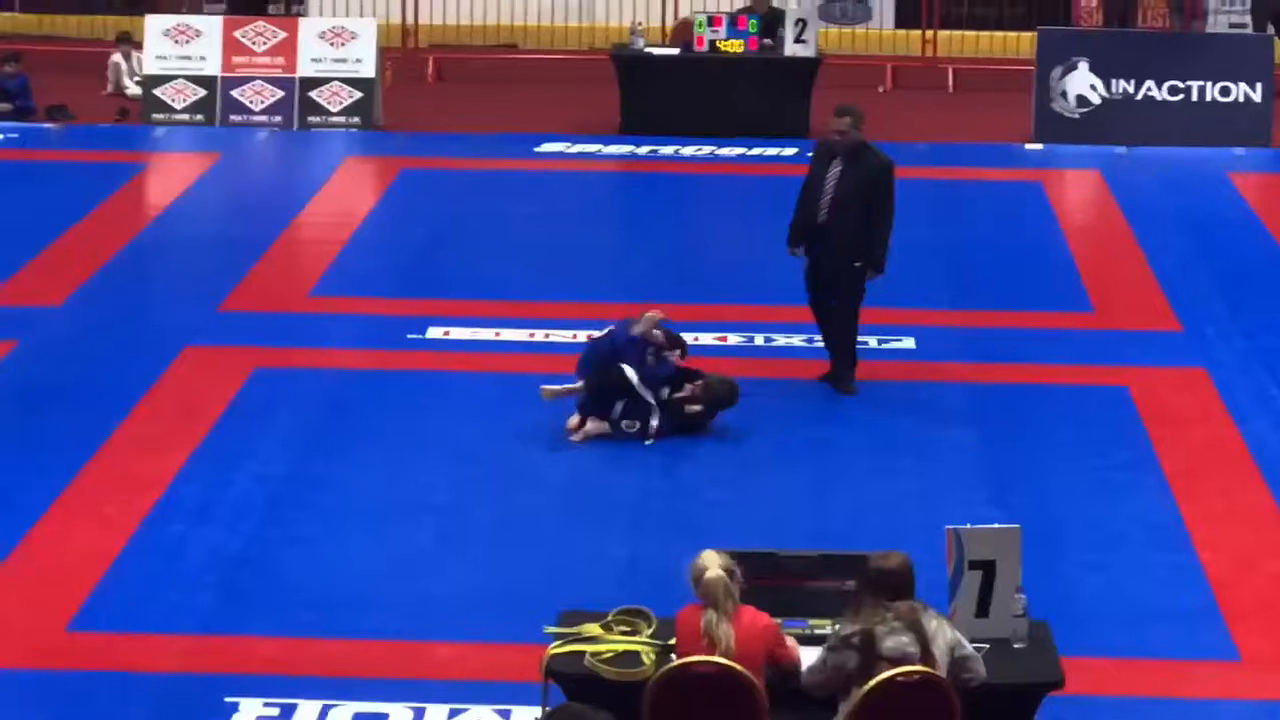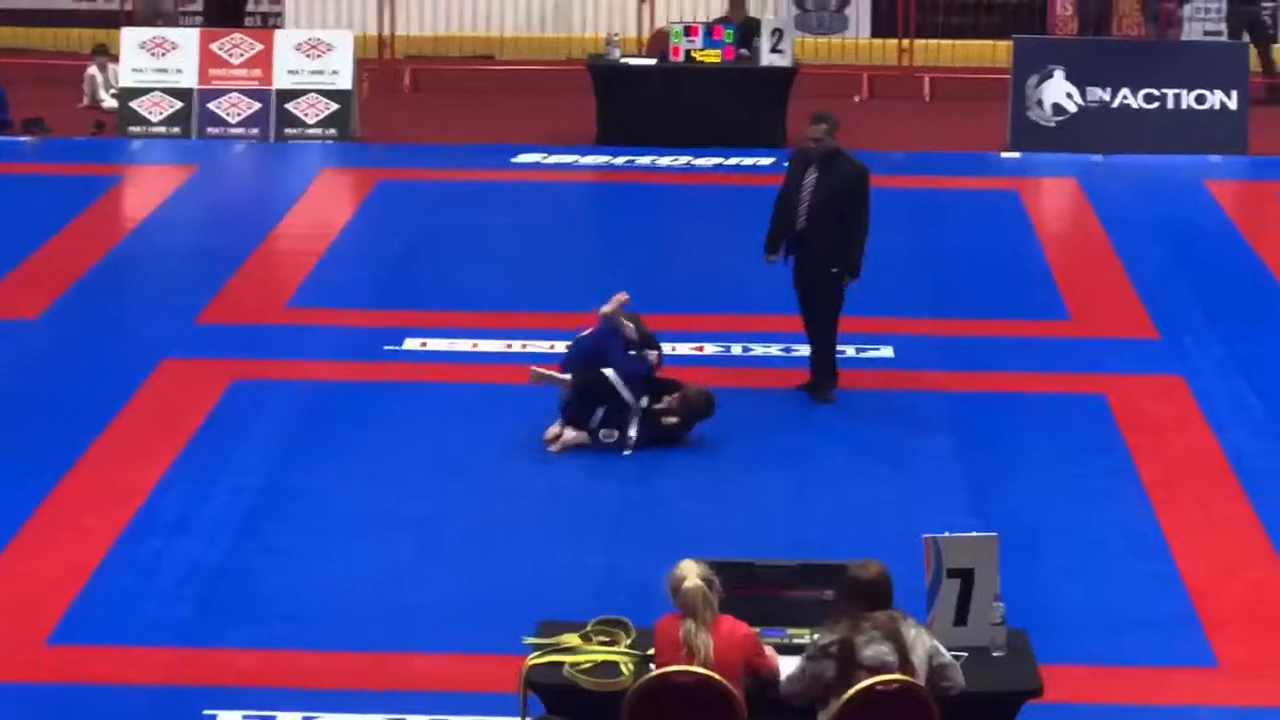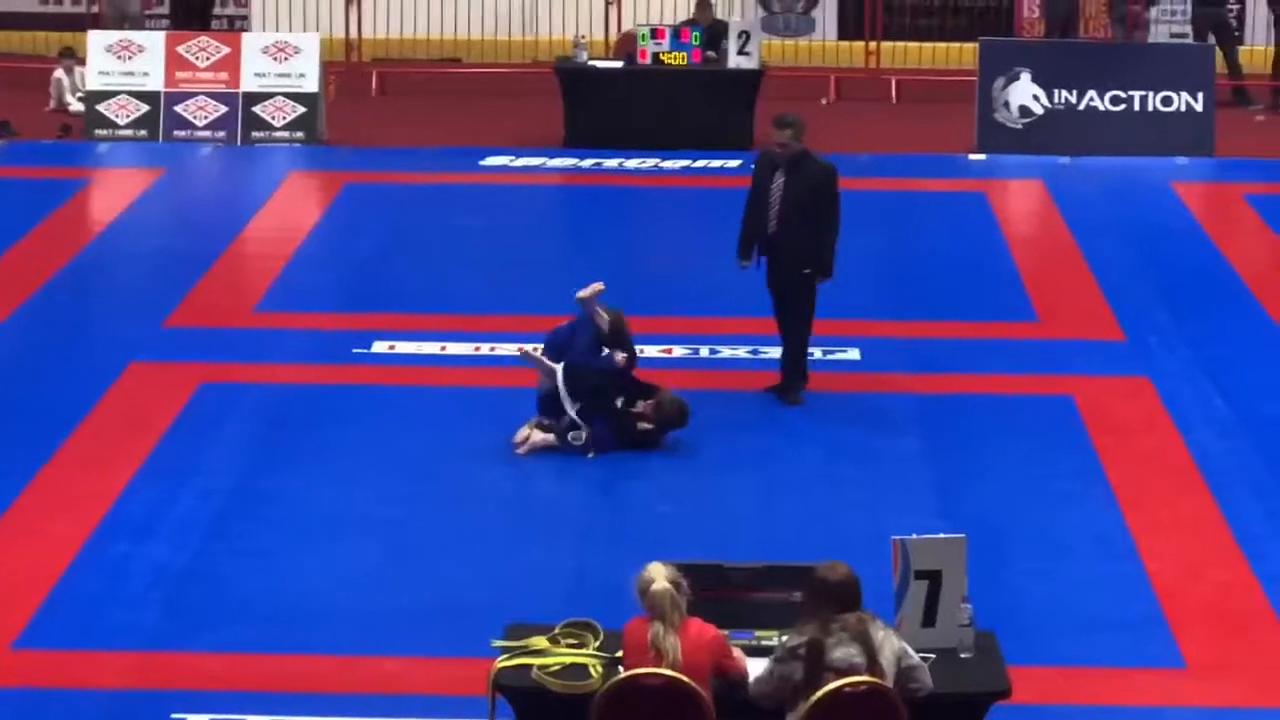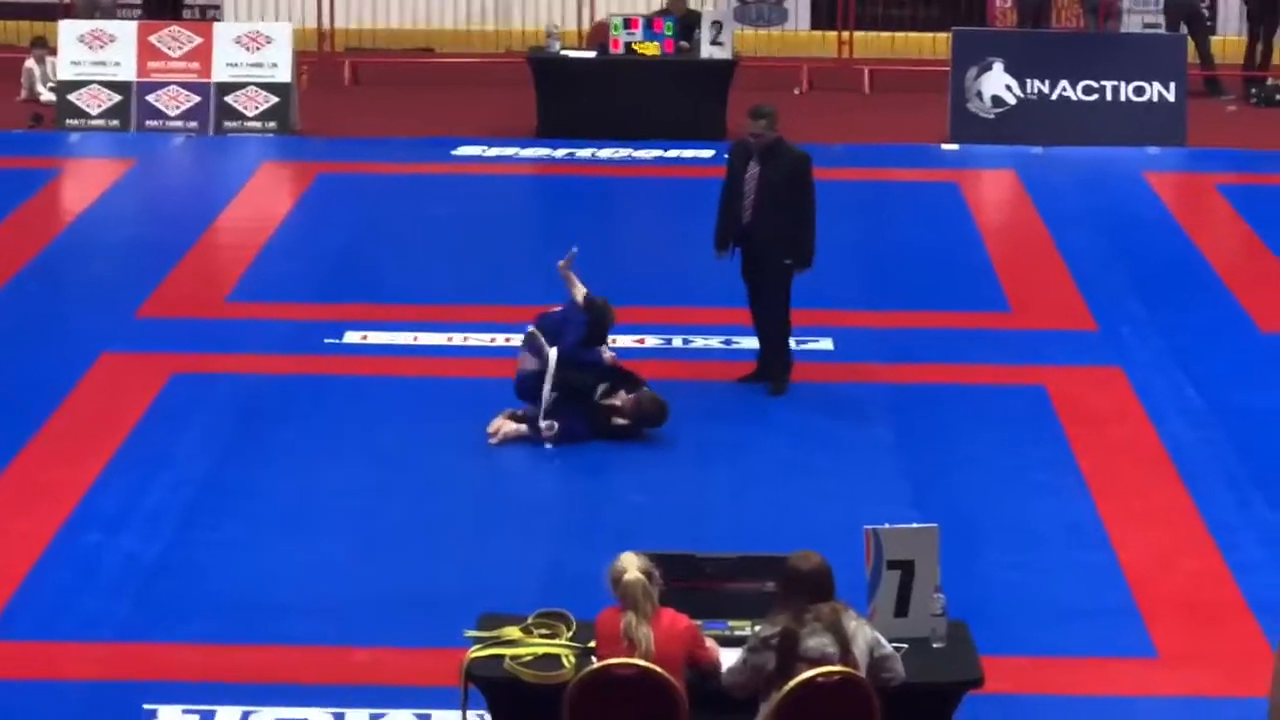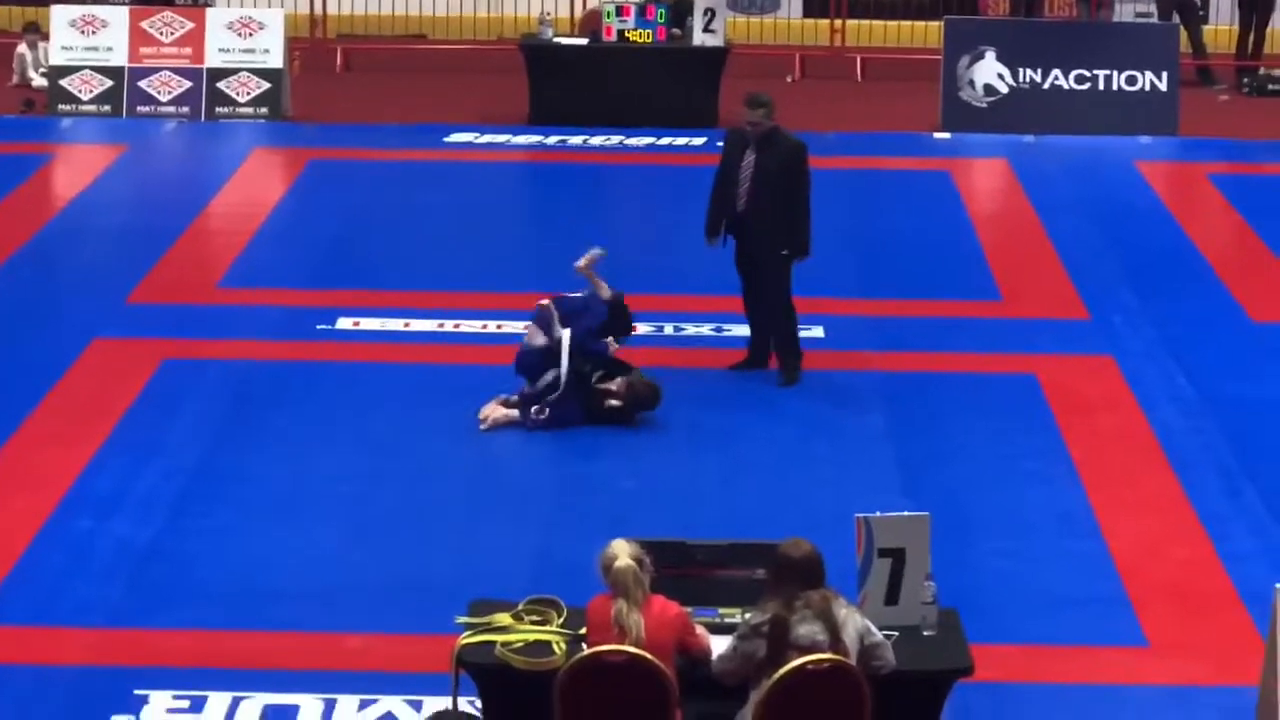
dt=0.2s
person 1, frame 1
left shoulder: (878, 165)
right shoulder: (823, 150)
left elbow: (883, 217)
right elbow: (807, 194)
left wrist: (875, 260)
right wrist: (796, 235)
left hip: (851, 251)
right hip: (820, 244)
left knee: (846, 312)
right knee: (820, 304)
left ankle: (843, 370)
right ankle: (839, 360)
person 1, frame 2
left shoulder: (853, 171)
right shoulder: (799, 159)
left elbow: (858, 223)
right elbow: (783, 202)
left wrist: (851, 266)
right wrist: (773, 243)
left hip: (830, 258)
right hip: (803, 252)
left knee: (825, 320)
right knee: (811, 317)
left ankle: (823, 380)
right ankle: (822, 374)
person 1, frame 3
left shoulder: (820, 172)
right shoulder: (765, 162)
left elbow: (829, 222)
right elbow: (753, 207)
left wrist: (823, 265)
right wrist: (746, 248)
left hip: (802, 259)
right hip: (775, 253)
left knee: (798, 320)
right knee: (785, 319)
left ankle: (793, 381)
right ankle: (792, 377)
person 1, frame 4
left shoulder: (795, 160)
right shoulder: (739, 151)
left elbow: (805, 210)
right elbow: (728, 196)
left wrist: (803, 254)
right wrist: (723, 238)
left hip: (779, 247)
right hip: (750, 243)
left knee: (776, 309)
right knee: (759, 308)
left ankle: (779, 371)
right ankle: (766, 366)
person 1, frame 5
left shoulder: (791, 148)
right shoulder: (734, 139)
left elbow: (800, 199)
right elbow: (721, 184)
left wrist: (800, 243)
right wrist: (714, 226)
left hip: (774, 237)
right hip: (744, 231)
left knee: (778, 298)
right knee: (753, 296)
left ankle: (790, 359)
right ankle: (758, 353)
